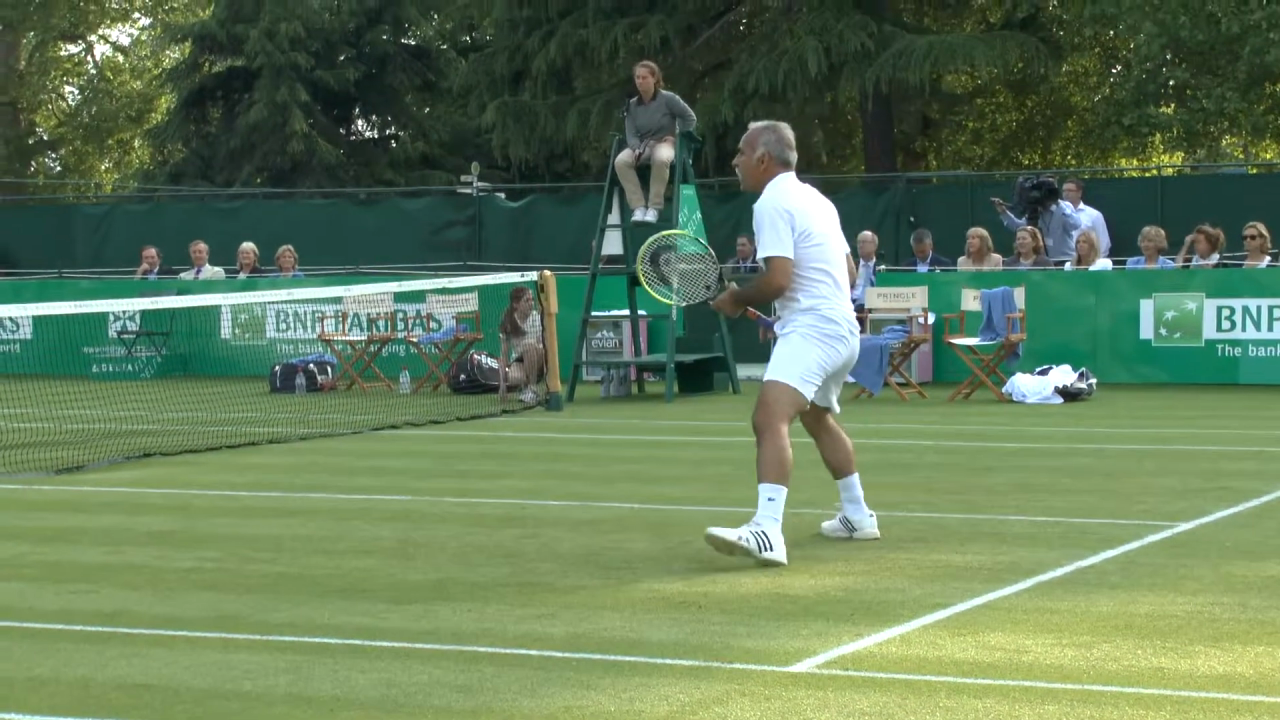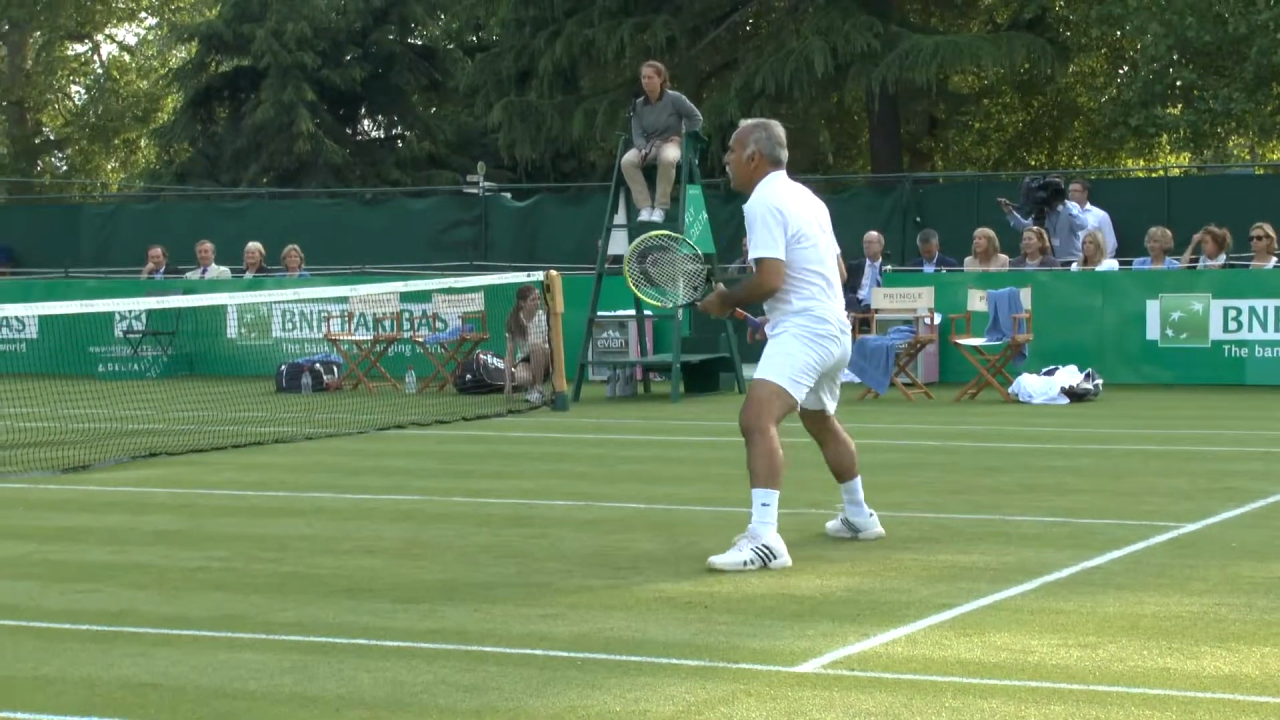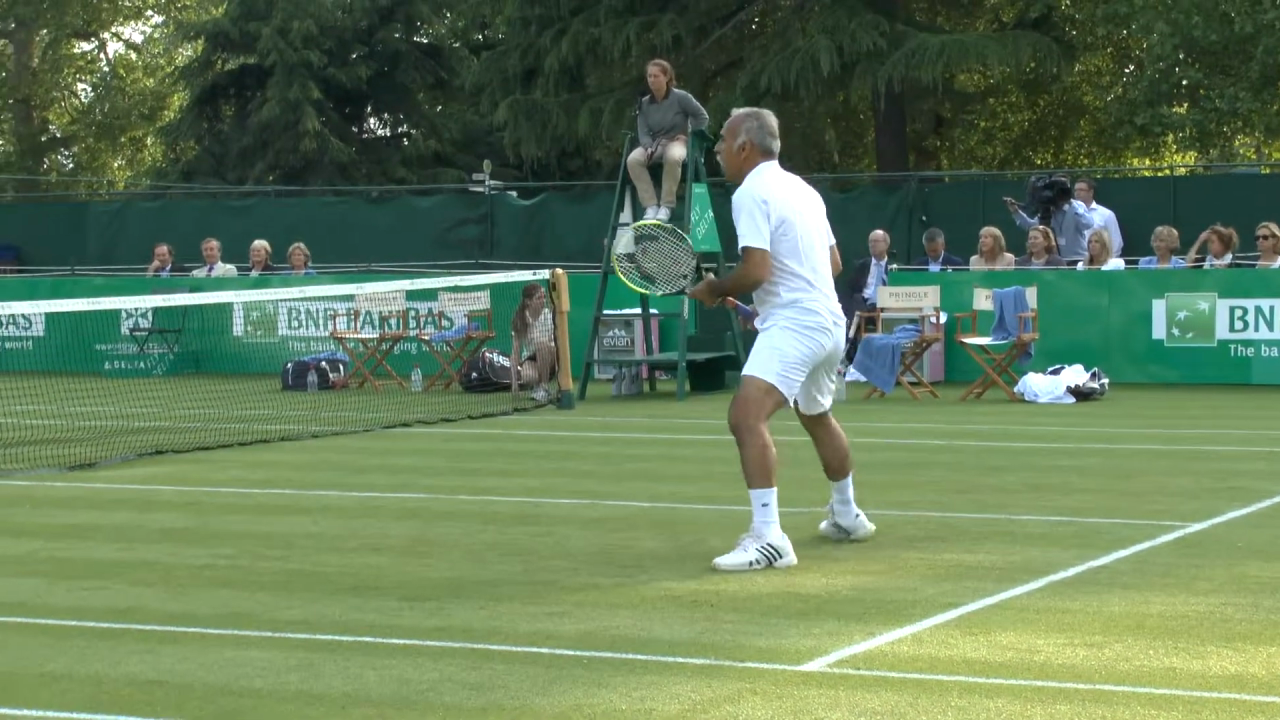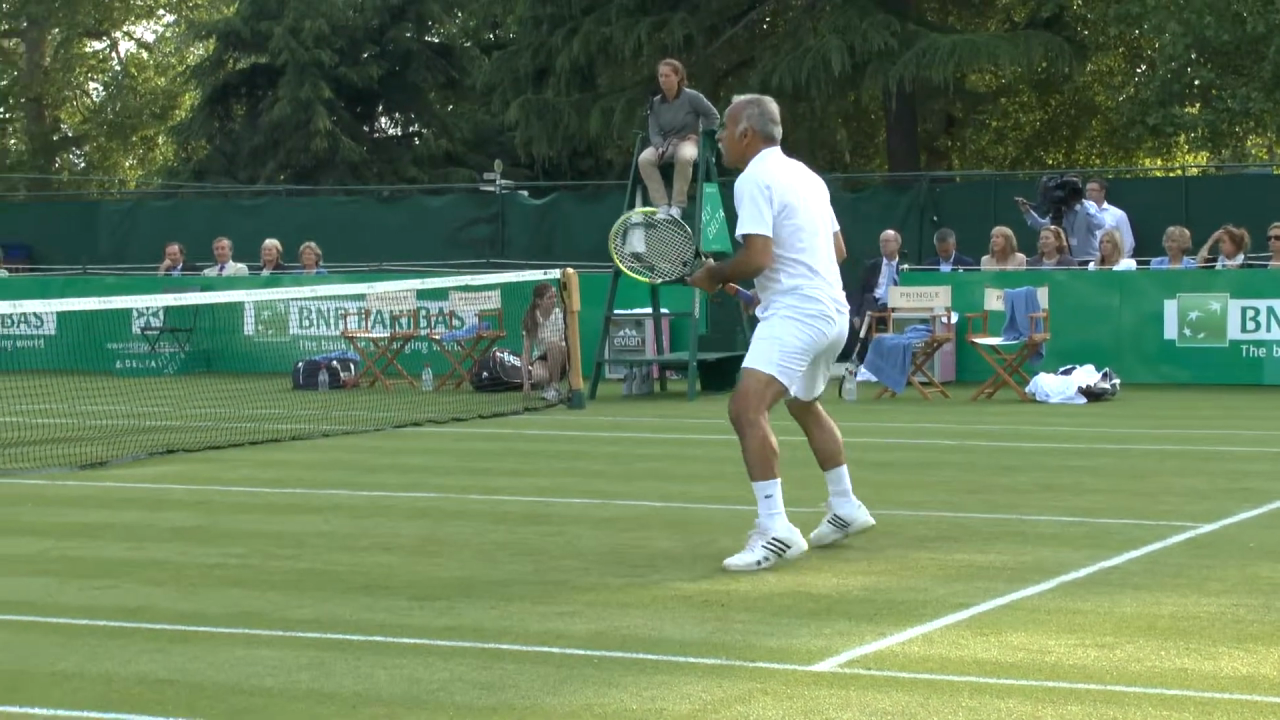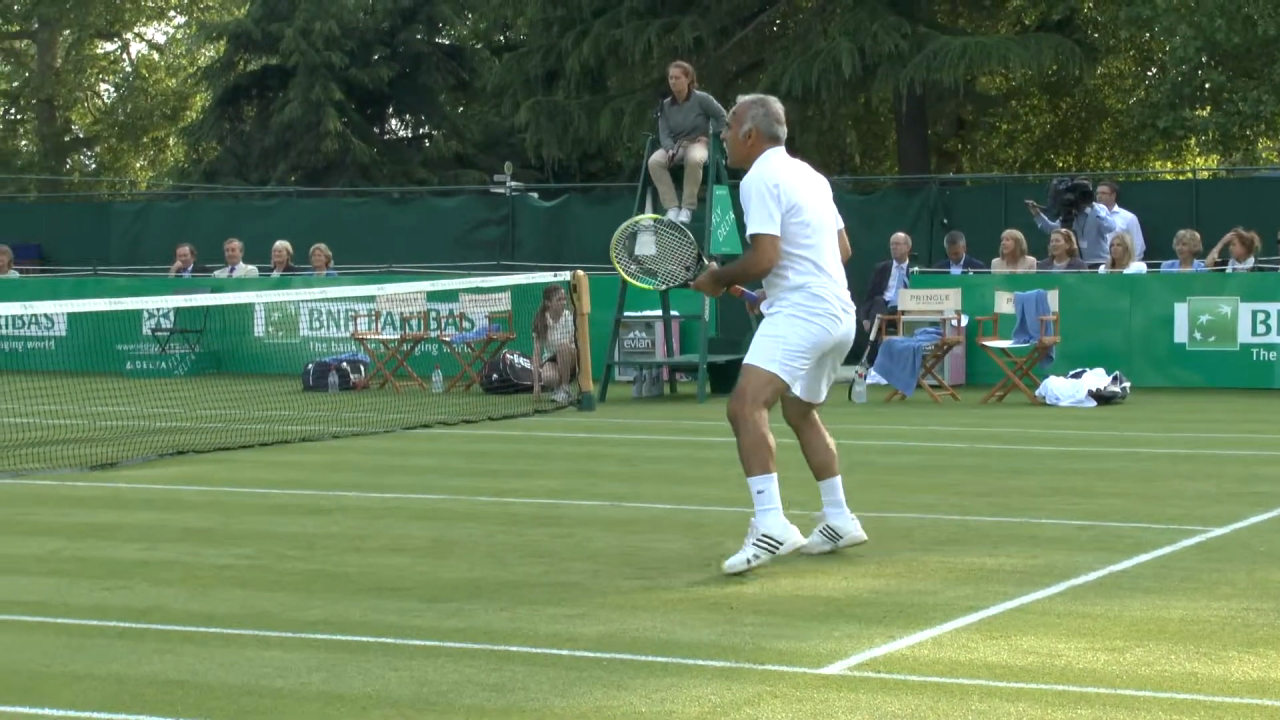
dt=0.1s
person 1, frame 1
left shoulder: (773, 203)
right shoulder: (817, 200)
left elbow: (777, 280)
right elbow: (848, 270)
left wrist: (736, 299)
left hip: (813, 331)
right hip: (843, 330)
left knee: (770, 420)
right knee: (817, 417)
left ankle: (767, 532)
right ankle: (858, 515)
person 1, frame 2
left shoulder: (763, 203)
right shoulder: (807, 198)
left elbow: (769, 281)
left wrist: (725, 300)
left hip: (803, 333)
right hip: (834, 331)
left knee: (757, 419)
right knee: (819, 420)
left ankle: (764, 539)
right ankle: (858, 515)
person 1, frame 3
left shoulder: (751, 193)
right shoulder: (802, 188)
left elbow: (755, 272)
right elbow: (834, 263)
left wrist: (713, 289)
left hip: (793, 326)
right hip: (826, 324)
left knee: (746, 417)
right knee: (817, 418)
left ankle: (769, 538)
right ankle: (847, 515)
person 1, frame 4
left shoulder: (754, 179)
right shoulder: (805, 175)
left elbow: (757, 257)
right elbow: (838, 248)
left wrist: (712, 275)
left hip: (796, 315)
right hip: (830, 312)
left knee: (747, 409)
right knee: (805, 406)
left ankle: (775, 529)
right ankle: (846, 508)
person 1, frame 5
left shoulder: (761, 178)
right shoulder: (810, 175)
left elbow: (764, 258)
right elbow: (843, 249)
left wrist: (717, 278)
left hip: (801, 313)
right hip: (836, 312)
left knee: (746, 407)
right knee: (801, 413)
left ankle: (770, 525)
right ankle: (839, 520)
